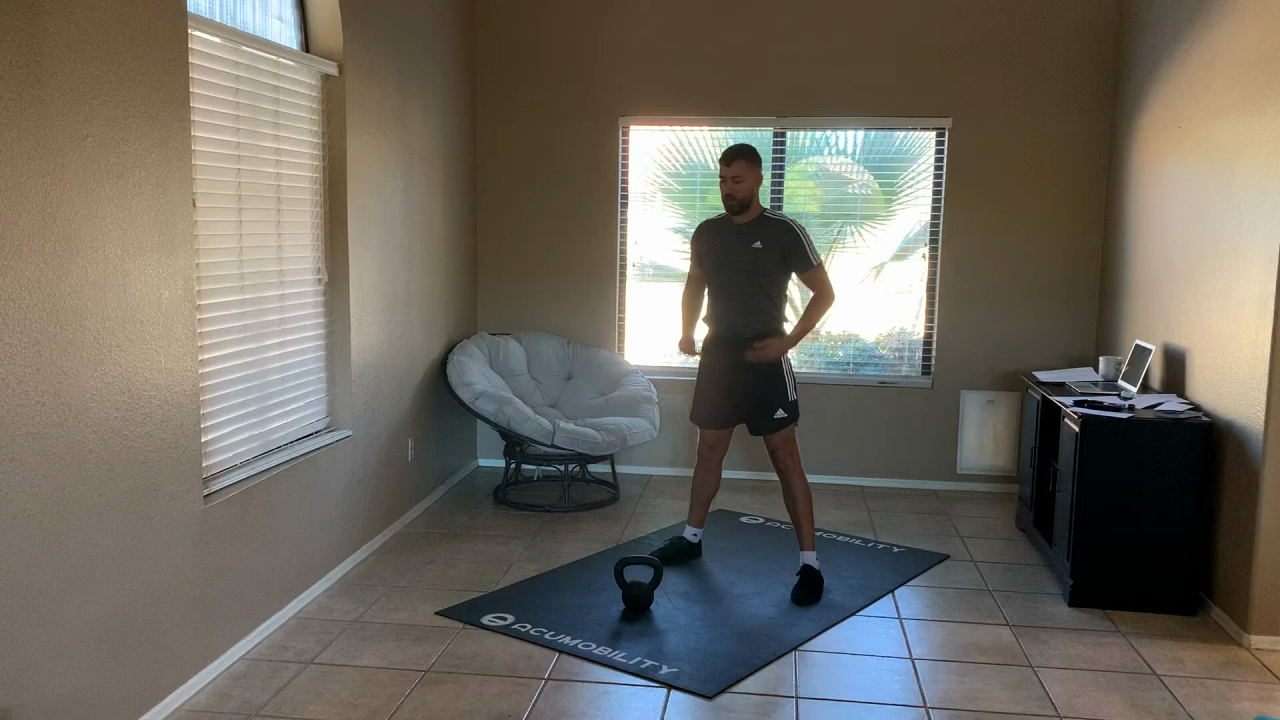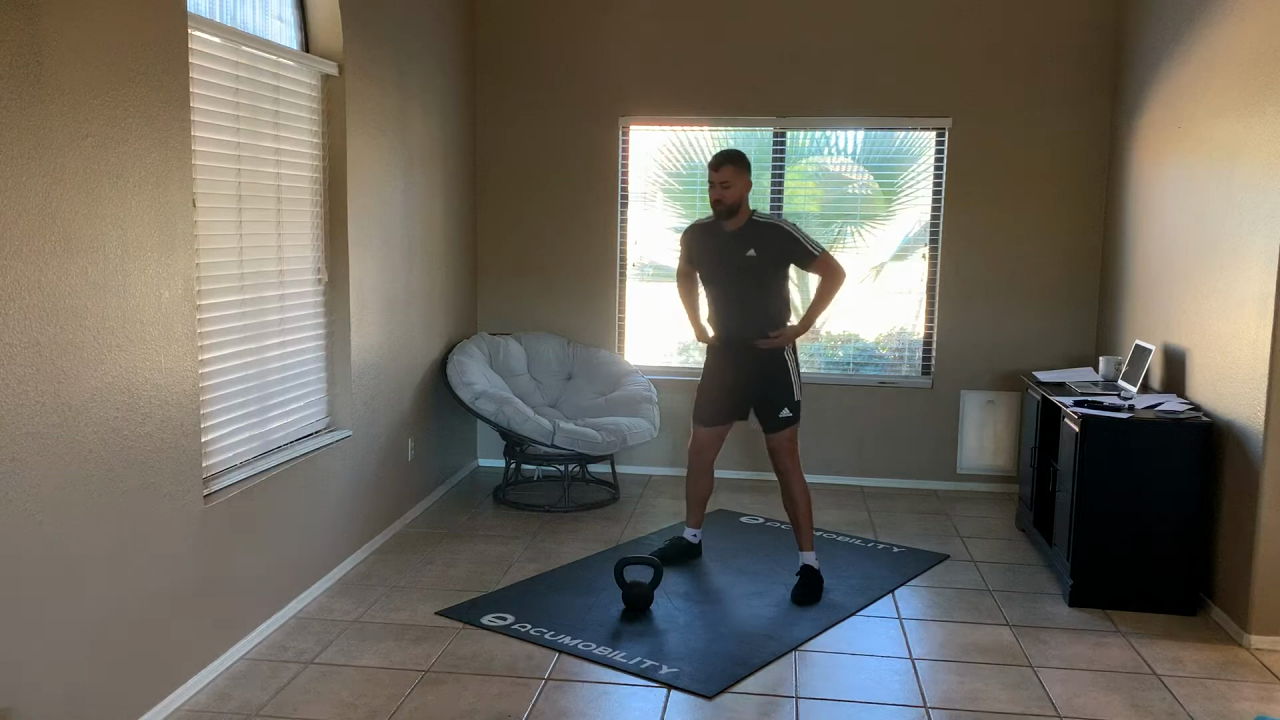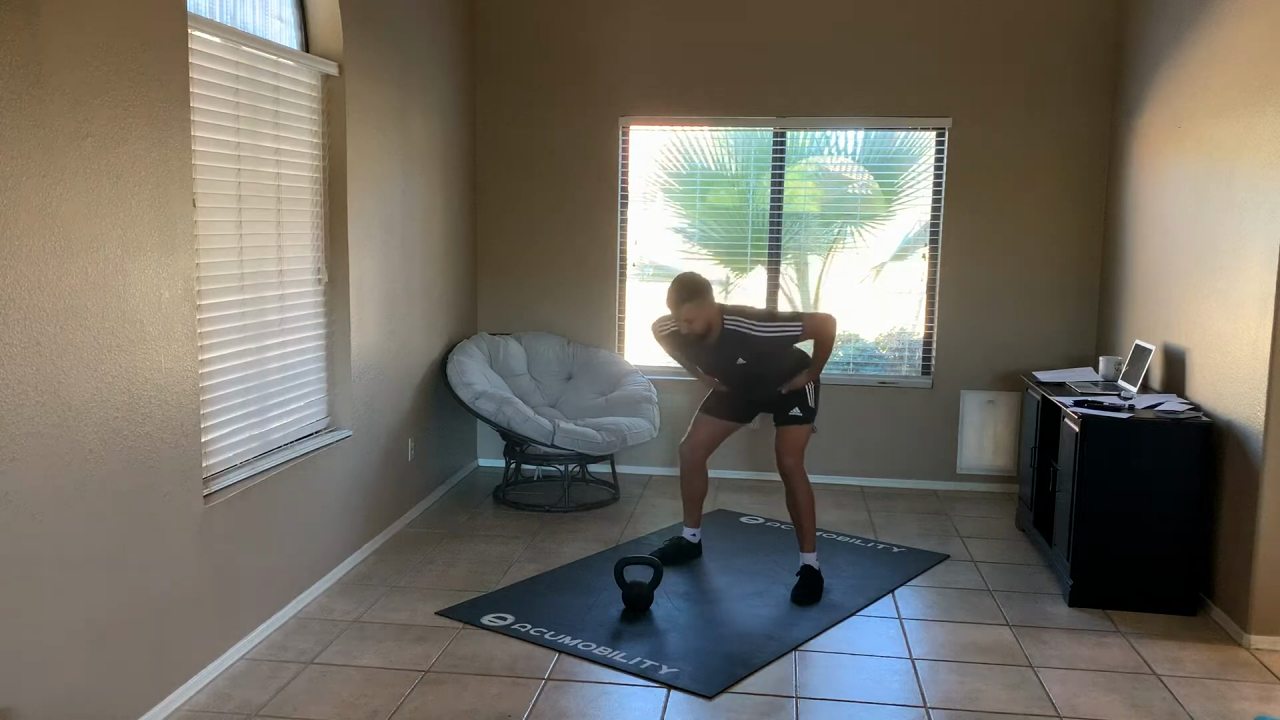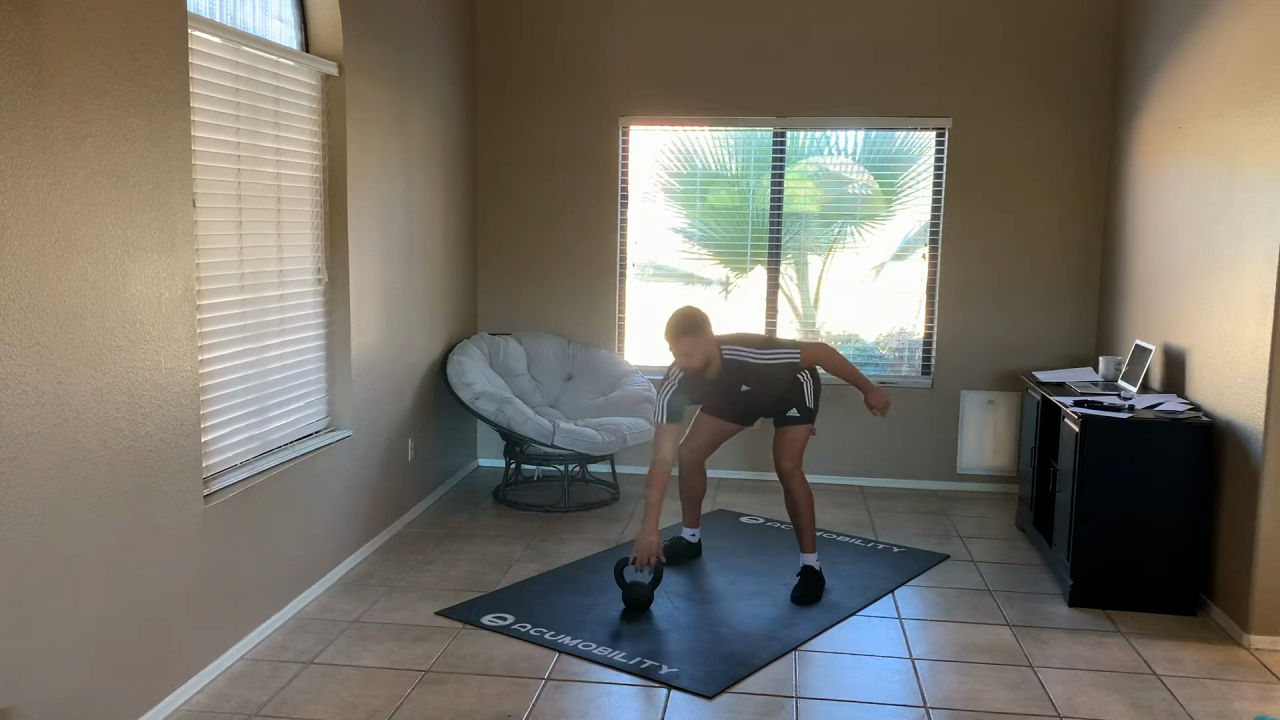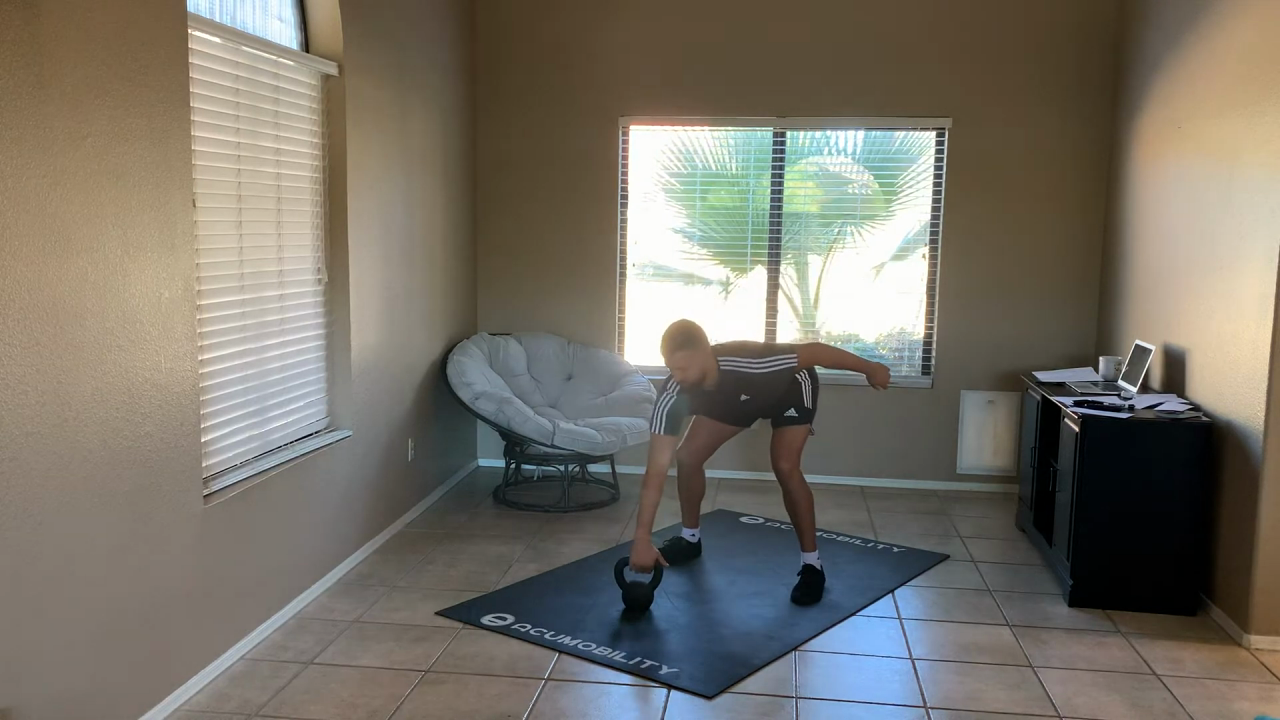
dt=0.5s
person 1, frame 1
left shoulder: (783, 231)
right shoulder: (707, 232)
left elbow: (823, 292)
right elbow: (695, 285)
left wrist: (789, 339)
right wrist: (687, 330)
left hip: (764, 358)
right hip: (717, 353)
left knee: (784, 458)
right knee: (708, 450)
left ankle: (809, 563)
right ankle: (692, 537)
person 1, frame 2
left shoulder: (776, 233)
right shoulder: (697, 235)
left elbow: (834, 273)
right elbow: (685, 276)
left wrist: (801, 327)
right wrist: (697, 325)
left hip: (771, 357)
right hip: (723, 355)
left knee: (784, 459)
right knee: (700, 450)
left ankle: (809, 563)
right ankle: (691, 537)
person 1, frame 3
left shoulder: (754, 328)
right shoulder: (676, 330)
left elbow: (826, 323)
right elbow: (658, 329)
left wrist: (813, 375)
right wrist: (697, 371)
left hip: (790, 383)
right hip: (737, 386)
left knee: (789, 464)
right knee: (691, 450)
left ankle: (809, 565)
right ankle: (690, 539)
person 1, frame 4
left shoulder: (752, 355)
right shoulder: (676, 384)
left elbow: (821, 352)
right elbow: (663, 456)
left wrist: (868, 389)
right wrist: (648, 531)
left hip: (791, 387)
right hip: (736, 396)
left knee: (787, 466)
right knee: (690, 453)
left ankle: (811, 566)
right ankle: (690, 538)
person 1, frame 5
left shoulder: (749, 363)
right shoulder: (672, 396)
left elbow: (814, 351)
right elbow: (656, 469)
left wrist: (869, 368)
right wrist: (642, 539)
left hip: (790, 388)
left knee: (785, 467)
right knee: (687, 456)
left ankle: (812, 565)
right ankle: (690, 539)
